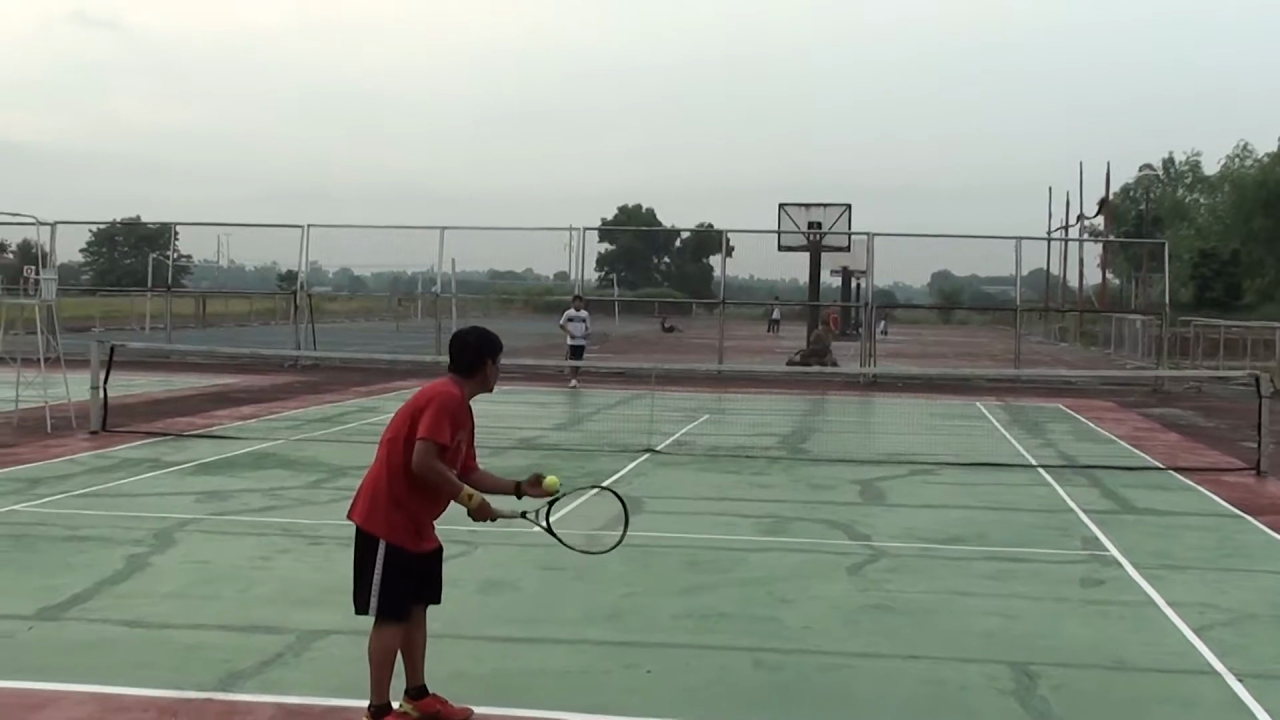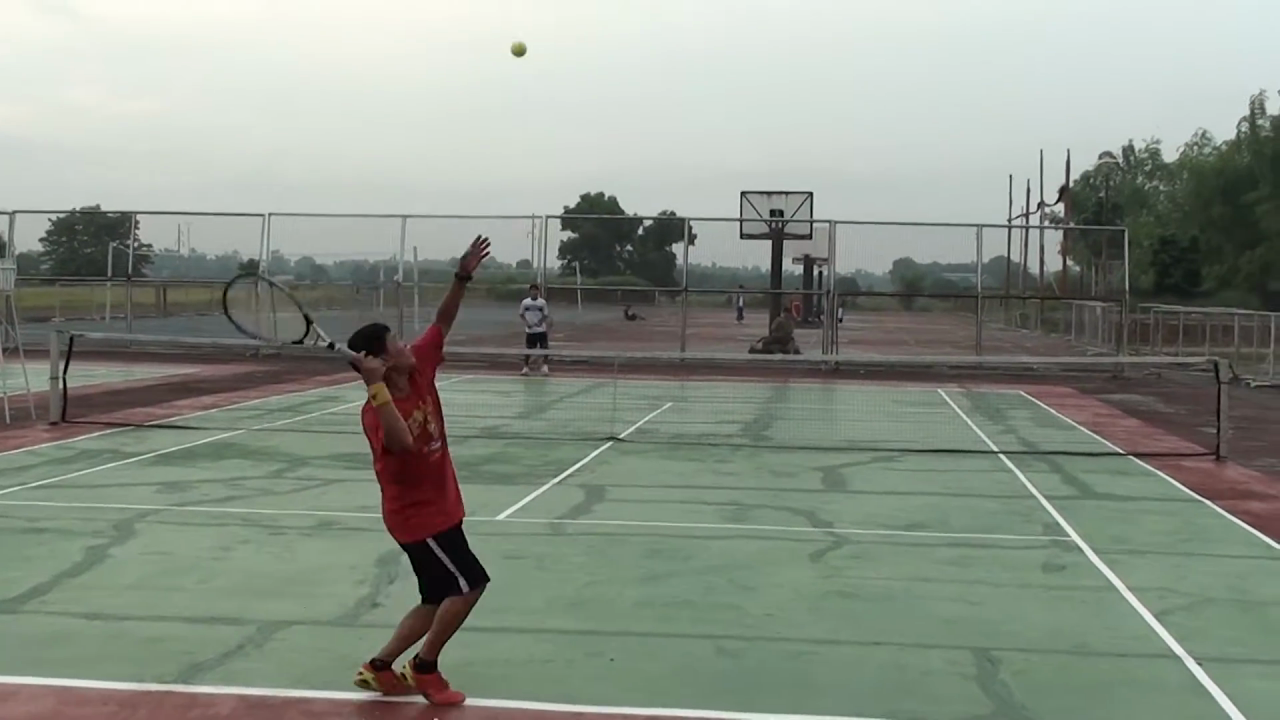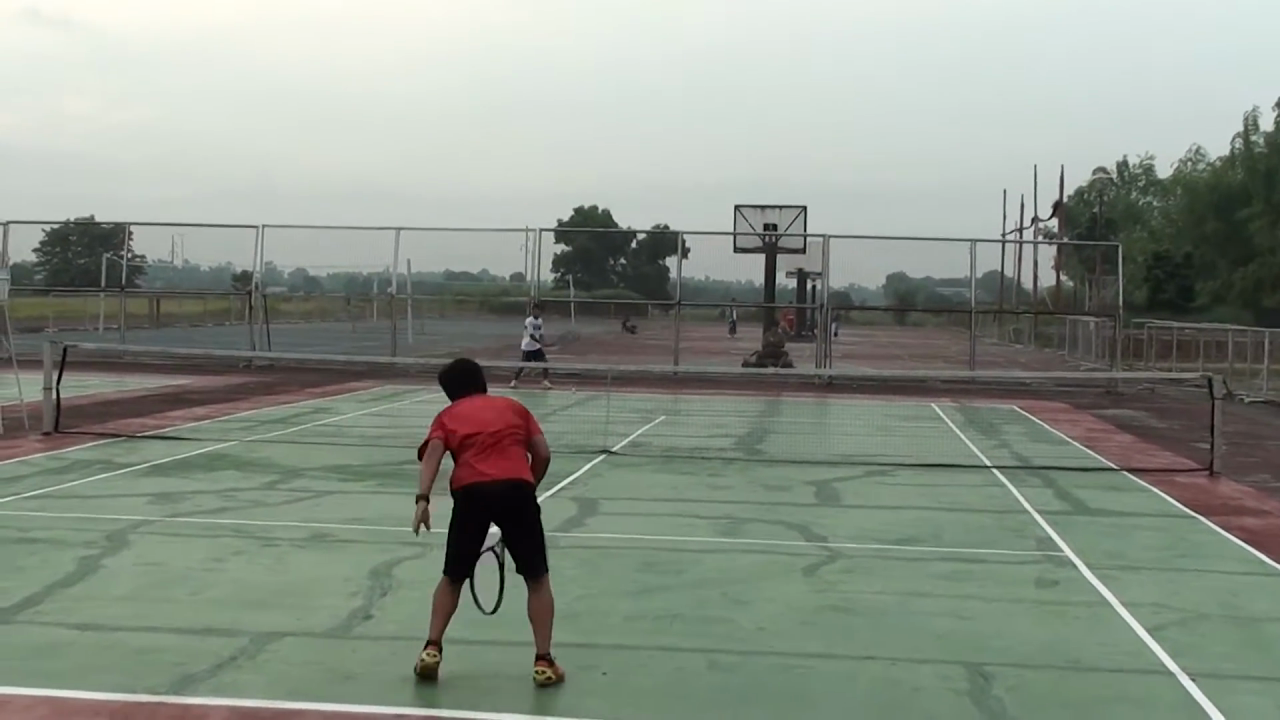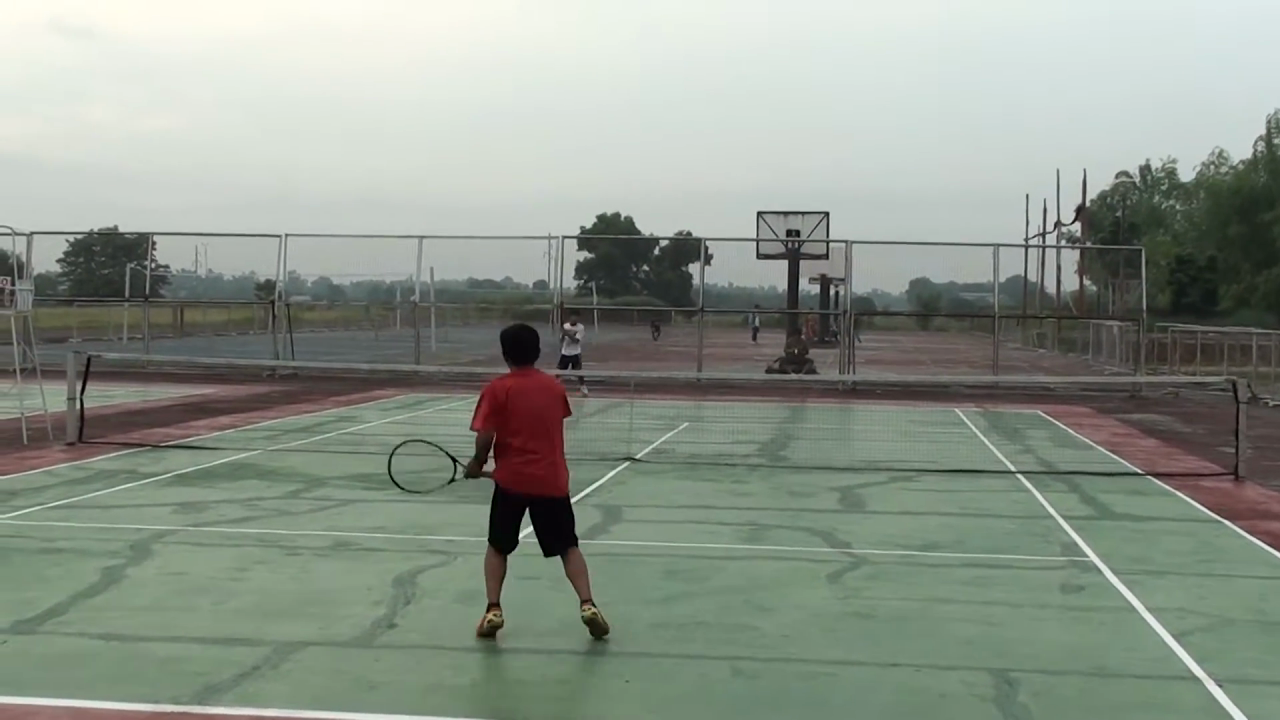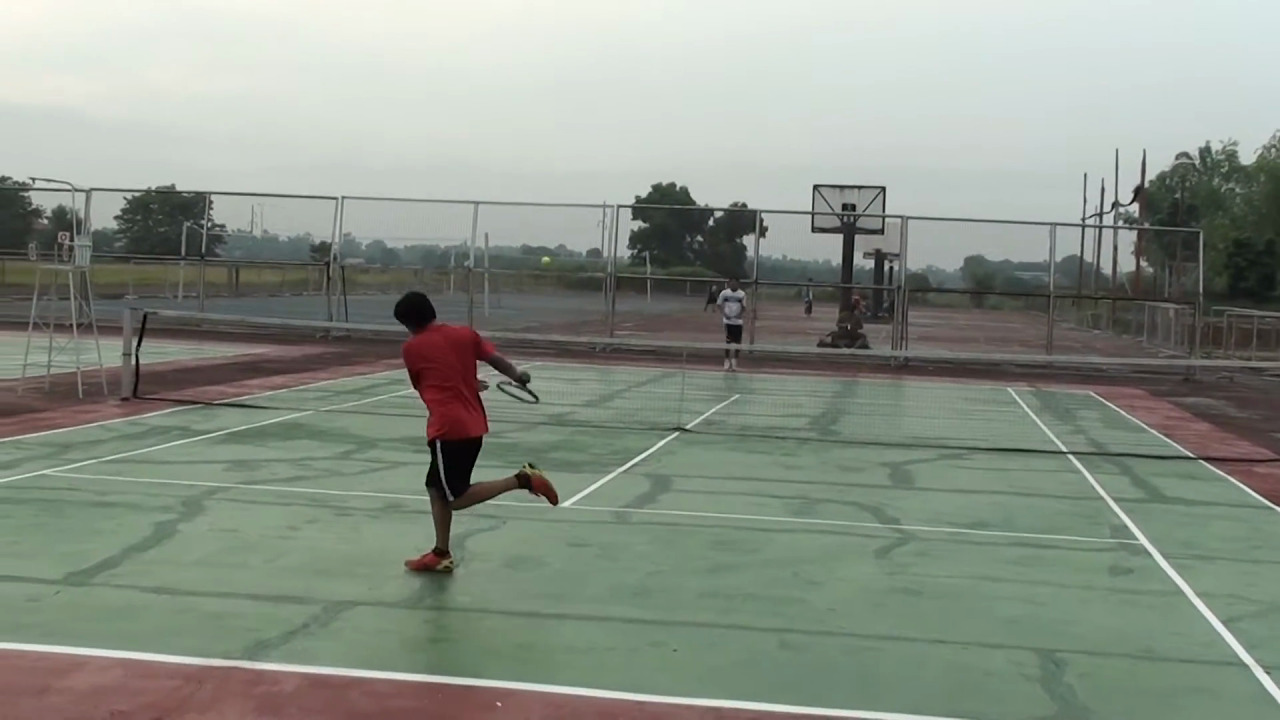
dt=1s
person 1, frame 1
left shoulder: (460, 407)
right shoulder: (444, 398)
left elbow: (467, 473)
right elbow: (423, 463)
left wrist: (520, 488)
right wrist: (470, 500)
left hip: (415, 525)
right hip: (388, 521)
left knee: (415, 609)
right knee: (391, 615)
person 1, frame 2
left shoulder: (420, 369)
right shoulder: (375, 410)
left elbow: (442, 322)
right elbow: (401, 444)
left wrist: (464, 275)
right wrist: (377, 384)
left hip: (441, 510)
right hip: (415, 517)
left knee: (441, 597)
right knee: (467, 587)
left ankle: (379, 666)
right ankle: (424, 668)
person 1, frame 3
left shoulder: (446, 417)
right shoulder: (513, 406)
left elbow: (432, 455)
right elbow: (542, 454)
left wrist: (423, 499)
left hip: (471, 490)
right hip: (516, 487)
left knee: (453, 577)
right knee: (537, 577)
left ankle: (432, 647)
right ankle: (544, 661)
person 1, frame 4
left shoulder: (496, 388)
right shoulder: (554, 386)
left elbow: (484, 437)
left wrist: (476, 463)
left hip: (511, 480)
right hip: (552, 481)
left knee: (497, 547)
right knee: (569, 548)
left ankle: (493, 610)
right ankle: (588, 605)
person 1, frame 5
left shoulder: (411, 348)
right shoulder: (465, 334)
right elbow: (496, 359)
right wrist: (517, 374)
left hip: (449, 429)
right hip: (473, 426)
left knee: (456, 498)
right knee: (437, 487)
left ankle: (522, 479)
right ankle: (441, 554)
